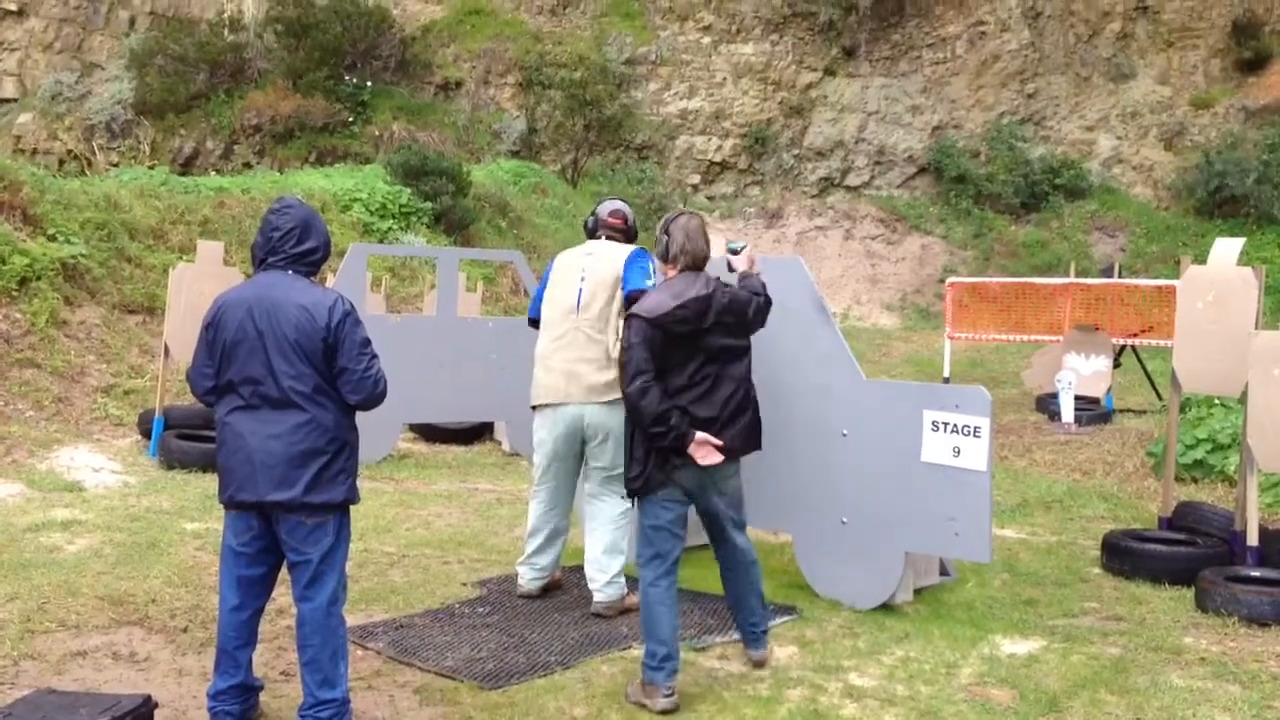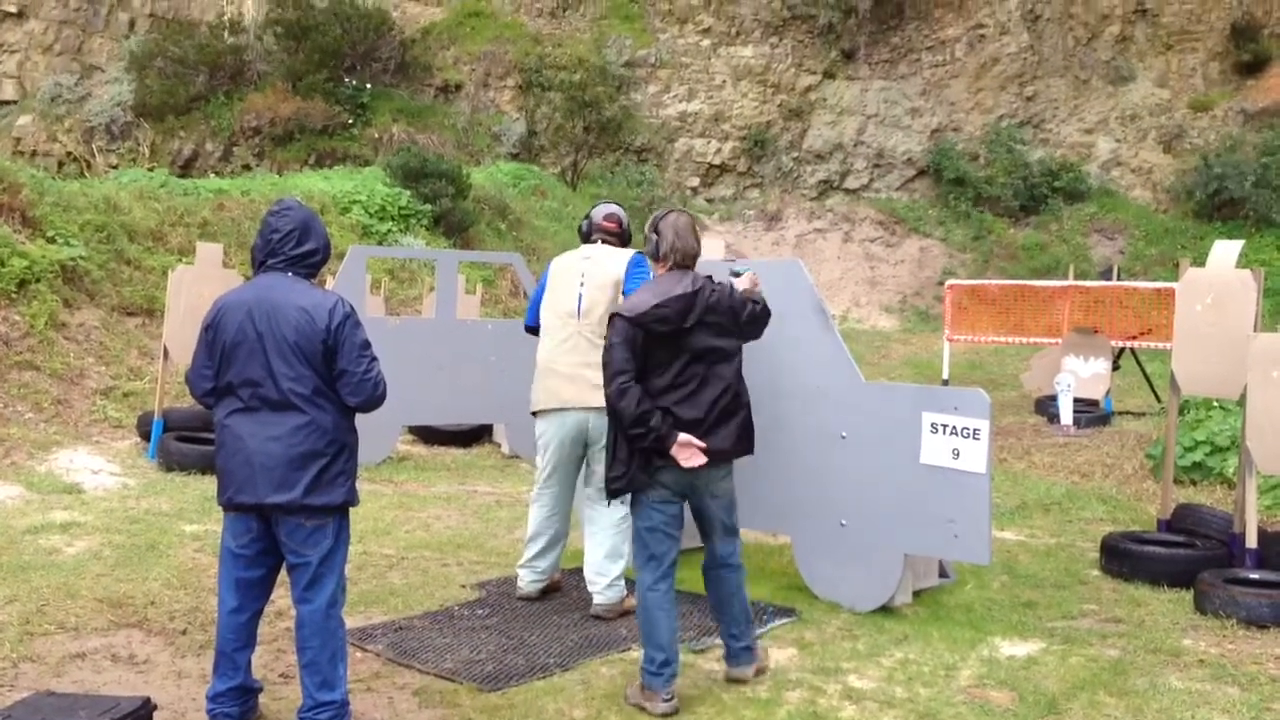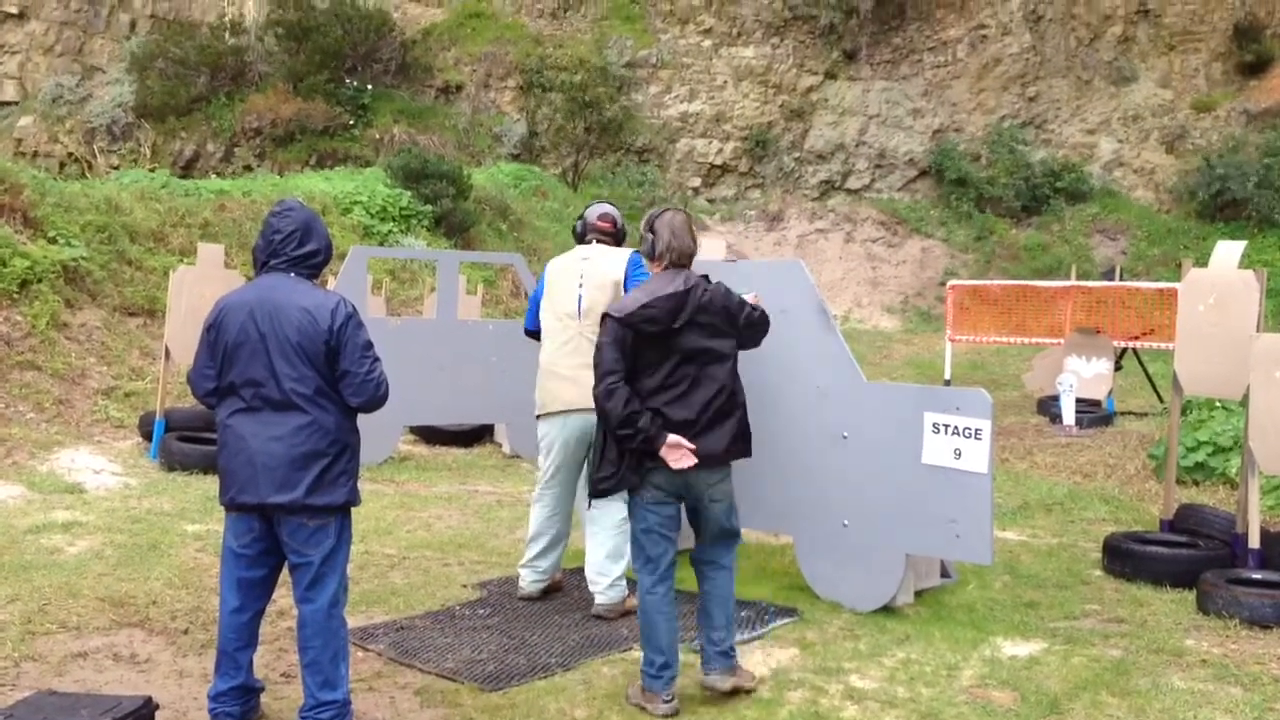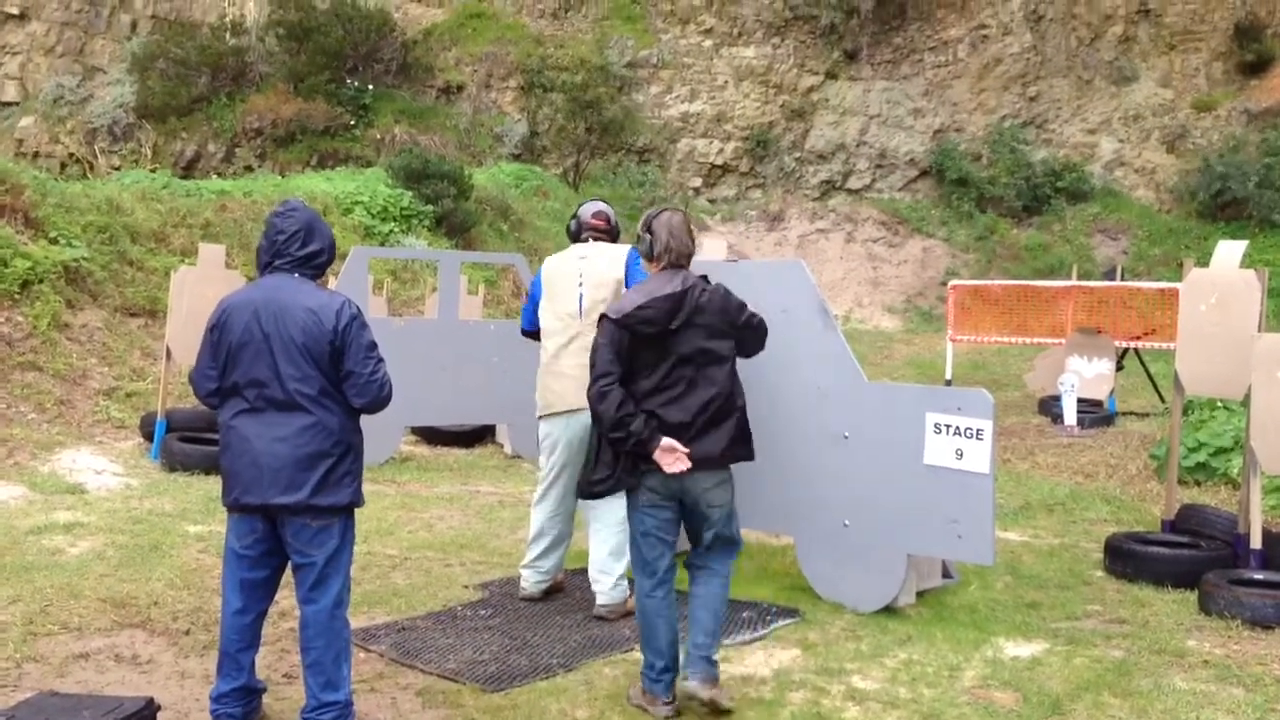
dt=0.1s
person 1, frame 1
left shoulder: (226, 305)
right shoulder: (330, 308)
left elbow: (202, 385)
right elbow: (367, 391)
right wrist: (323, 387)
left hip: (244, 476)
right hip: (311, 479)
left knee: (240, 594)
right knee: (318, 598)
person 1, frame 2
left shoulder: (225, 308)
right shoulder: (330, 310)
left elbow: (201, 388)
right elbow: (367, 393)
right wrist: (323, 389)
left hip: (243, 479)
right hip: (310, 481)
left knee: (238, 596)
right knee: (317, 601)
person 1, frame 3
left shoulder: (227, 308)
right shoulder: (333, 310)
left elbow: (203, 387)
right elbow: (369, 393)
right wrist: (326, 390)
left hip: (245, 479)
right hip: (312, 481)
left knee: (240, 596)
right knee: (319, 600)
person 1, frame 4
left shoulder: (230, 308)
right shoulder: (337, 311)
left elbow: (205, 387)
right elbow: (373, 394)
left hip: (248, 479)
right hip: (315, 482)
left knee: (242, 597)
right knee: (322, 601)
person 2, frame 1
left shoulder: (645, 314)
right shoulder: (734, 301)
left elbow: (639, 391)
right elbow: (760, 307)
left wrist: (680, 438)
right wrist: (748, 273)
left hip: (666, 461)
right hip: (721, 454)
left knee: (658, 566)
right knee: (735, 547)
left ankle: (659, 682)
right ankle: (754, 642)
person 2, frame 2
left shoulder: (631, 313)
right shoulder: (723, 302)
left elbow: (620, 391)
right elbow: (757, 319)
left wrist: (664, 438)
right wrist: (749, 291)
left hip: (653, 462)
right hip: (712, 455)
left knee: (655, 569)
right knee: (724, 554)
right ankle: (742, 655)
person 2, frame 3
left shoulder: (624, 314)
right shoulder: (721, 302)
left elbow: (610, 390)
right elbow: (756, 329)
left wrist: (653, 438)
right wrist: (753, 307)
left hip: (653, 463)
right hip: (711, 456)
left knee: (655, 571)
right knee: (717, 553)
right ankle: (721, 664)
person 2, frame 4
left shoulder: (621, 315)
right shoulder: (719, 303)
left elbow: (604, 392)
right elbow: (754, 339)
left wrist: (647, 441)
right wrist: (748, 316)
left hip: (649, 466)
right hip: (708, 460)
left knee: (653, 574)
right knee: (714, 559)
right ankle: (701, 671)
person 3, frame 1
left shoulder: (562, 261)
right shoulder: (632, 258)
left elbow: (536, 318)
right elbow: (640, 298)
left hip: (554, 394)
right hip: (609, 397)
left knee: (550, 490)
right knee: (609, 494)
left ankle: (534, 575)
right ankle: (608, 591)
person 3, frame 2
left shoulder: (557, 266)
right shoulder: (630, 263)
left elbow: (533, 325)
left hip: (556, 399)
left knee: (550, 493)
right knee: (608, 499)
left ankle: (533, 577)
right ankle: (608, 594)
person 3, frame 3
left shoulder: (553, 268)
right shoulder: (628, 262)
left elbow: (533, 329)
left hip: (559, 400)
left knee: (552, 493)
right knee: (611, 498)
left ankle: (535, 577)
right ankle: (609, 594)
person 3, frame 4
left shoulder: (549, 267)
right shoulder: (626, 258)
left elbow: (531, 329)
left hip: (561, 400)
left knee: (554, 493)
right knee: (612, 497)
left ankle: (536, 578)
right ankle: (611, 595)
